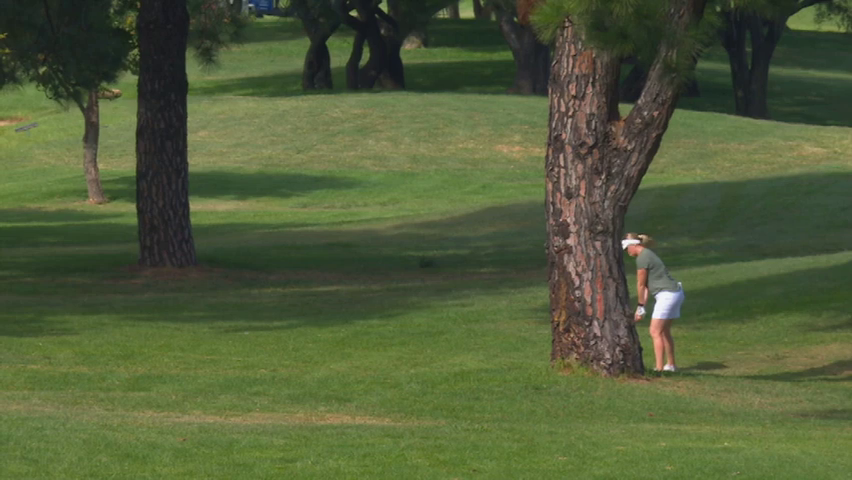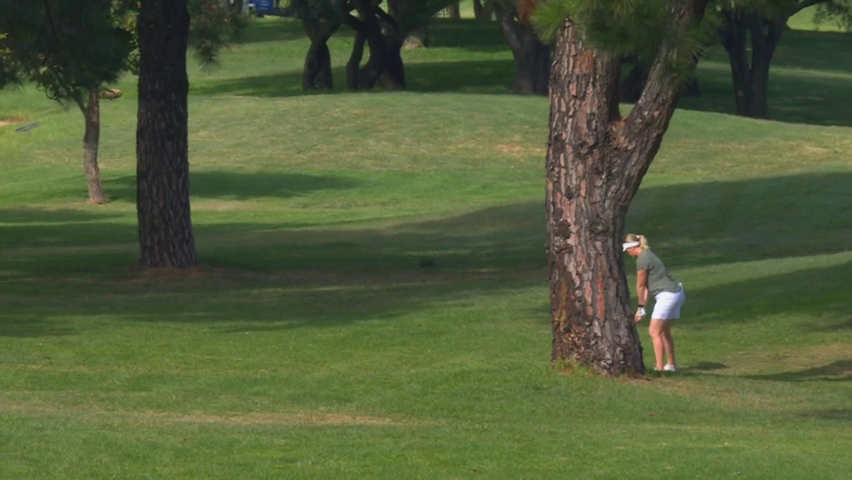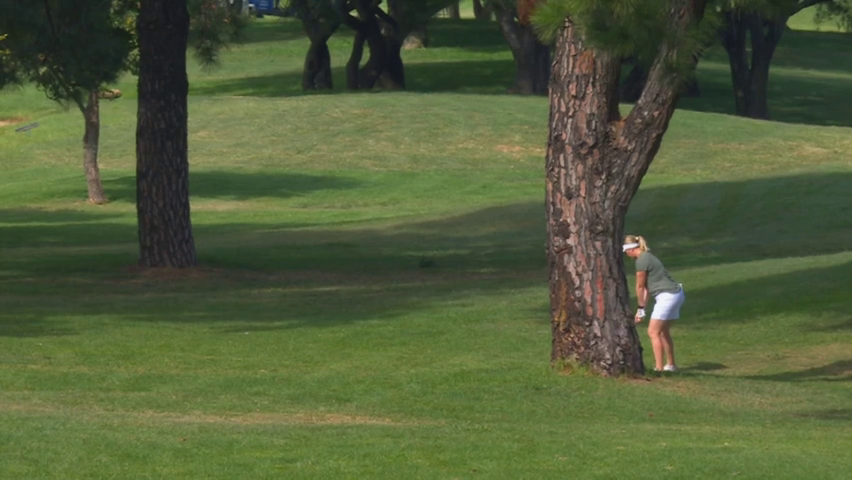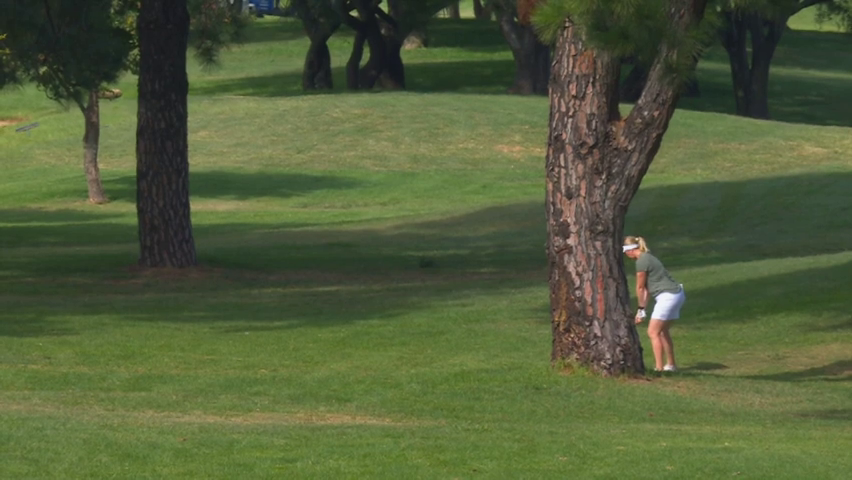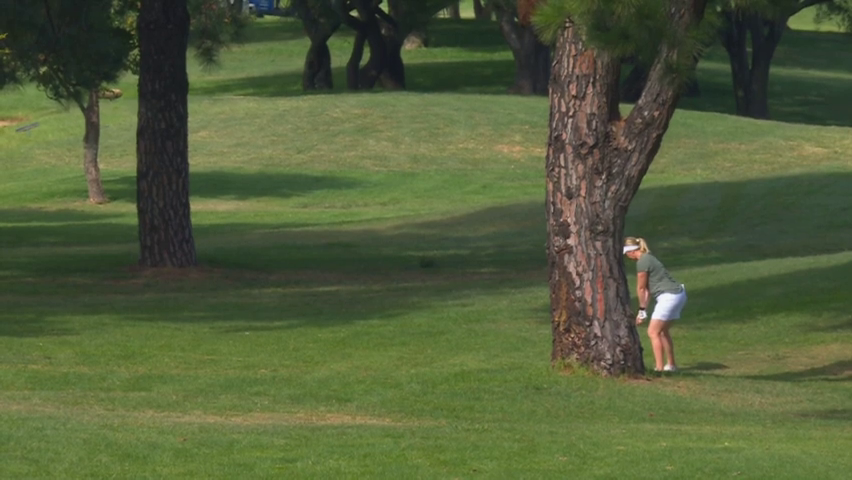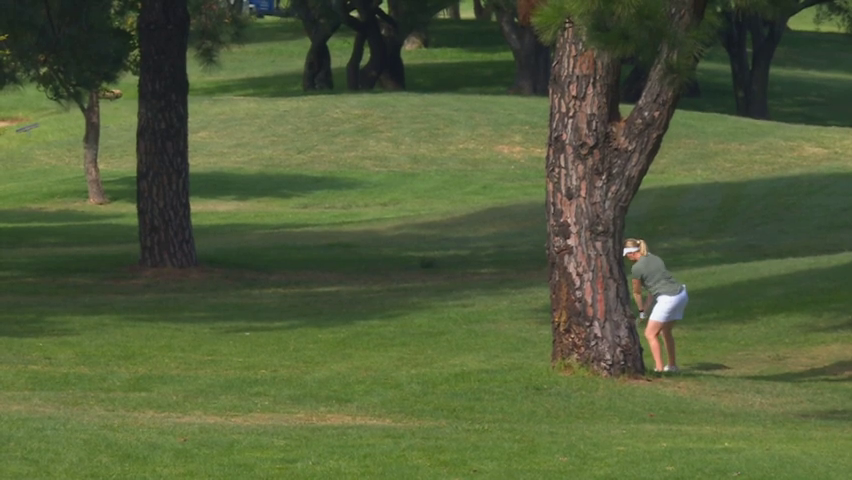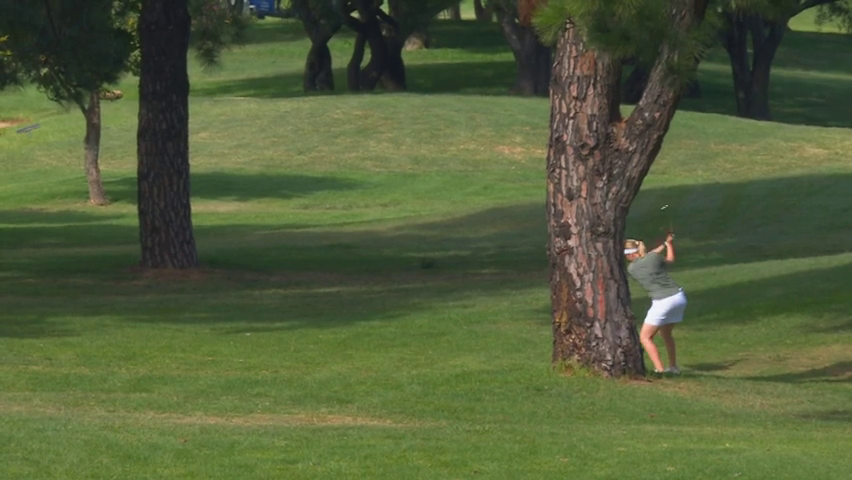
dt=0.4s
person 1, frame 1
left shoulder: (642, 258)
right shoulder: (647, 255)
left elbow: (641, 285)
right elbow: (647, 285)
left wrist: (640, 306)
right wrist: (641, 307)
left hip: (667, 295)
right hip: (674, 293)
left knee: (655, 332)
right knee: (664, 331)
left ankle: (659, 368)
right ankle: (671, 365)
person 1, frame 2
left shoulder: (642, 259)
right shoulder: (647, 256)
left elbow: (640, 286)
right elbow: (647, 285)
left wrist: (640, 307)
right wrist: (642, 308)
left hip: (667, 295)
right hip: (675, 293)
left knee: (654, 332)
right knee: (664, 331)
left ankle: (659, 368)
right ankle: (671, 365)
person 1, frame 3
left shoulder: (641, 260)
right shoulder: (647, 257)
left elbow: (640, 287)
right elbow: (646, 287)
left wrist: (640, 308)
right wrist: (642, 308)
left hip: (667, 296)
right hip: (675, 294)
left knee: (653, 332)
right knee: (663, 331)
left ankle: (659, 369)
right ankle: (671, 365)
person 1, frame 4
left shoulder: (641, 261)
right shoulder: (647, 257)
left elbow: (640, 288)
right elbow: (646, 288)
left wrist: (640, 309)
right wrist: (642, 309)
left hip: (668, 296)
right hip: (675, 294)
left knee: (653, 332)
right knee: (663, 331)
left ankle: (659, 368)
right ankle: (671, 365)
person 1, frame 5
left shoulder: (642, 262)
right shoulder: (648, 258)
left elbow: (641, 289)
right elbow: (647, 289)
left wrist: (642, 310)
right wrist: (643, 310)
left hip: (669, 297)
right hip: (677, 294)
left knee: (653, 332)
right knee: (662, 331)
left ankle: (659, 369)
right ankle: (671, 365)
person 1, frame 6
left shoulder: (636, 268)
right shoulder: (655, 258)
left elbow: (637, 293)
left wrist: (641, 311)
right wrist: (645, 308)
left hip: (668, 299)
right hip: (681, 294)
left knee: (650, 334)
right knee: (666, 331)
left ankle: (659, 369)
right ankle: (672, 365)
person 1, frame 7
left shoulder: (631, 269)
right shoulder: (655, 257)
right elbow: (671, 259)
left wrist: (664, 245)
right wrist: (668, 243)
left hip: (663, 303)
right hip: (679, 297)
left knee: (645, 337)
right knee: (666, 333)
left ankle: (660, 370)
right ankle: (673, 367)
